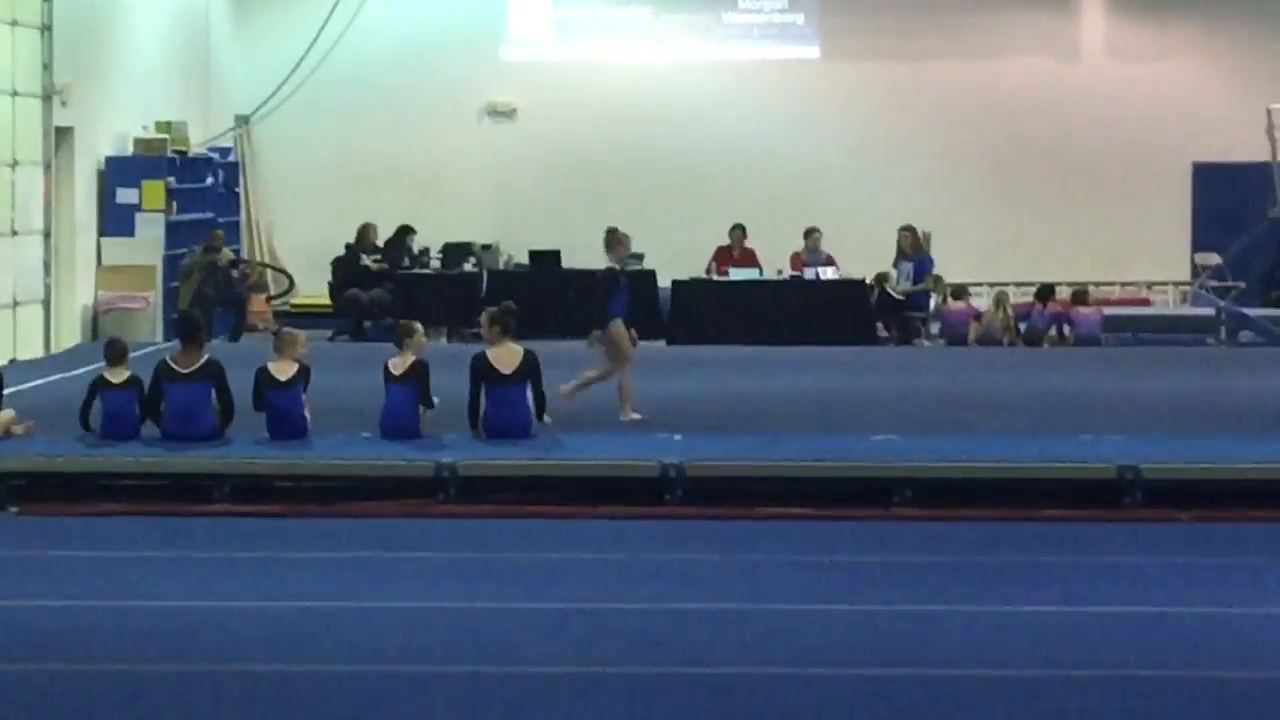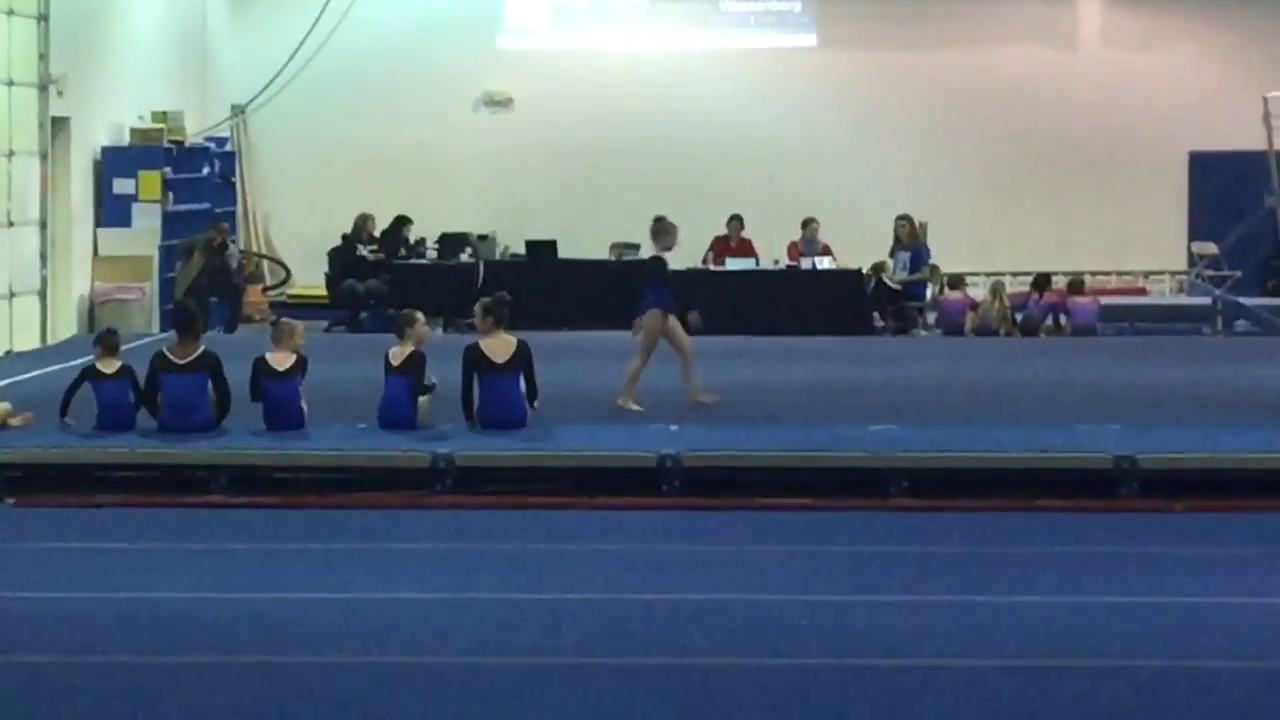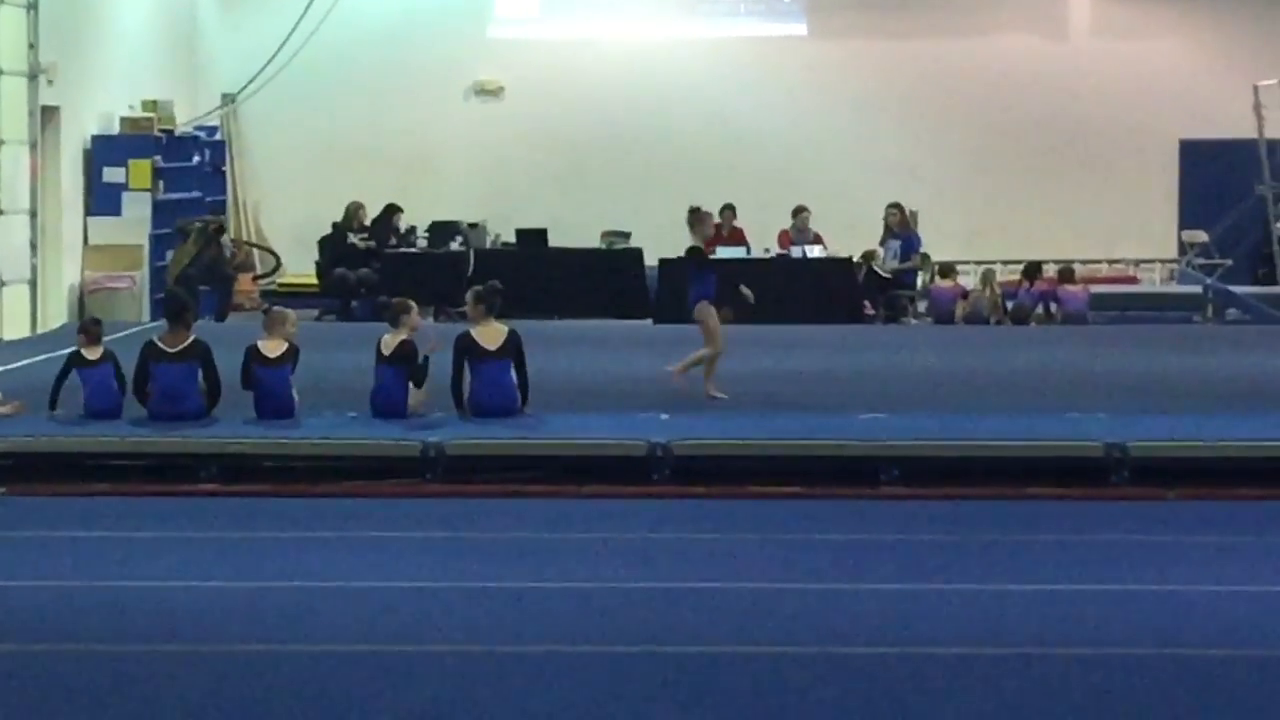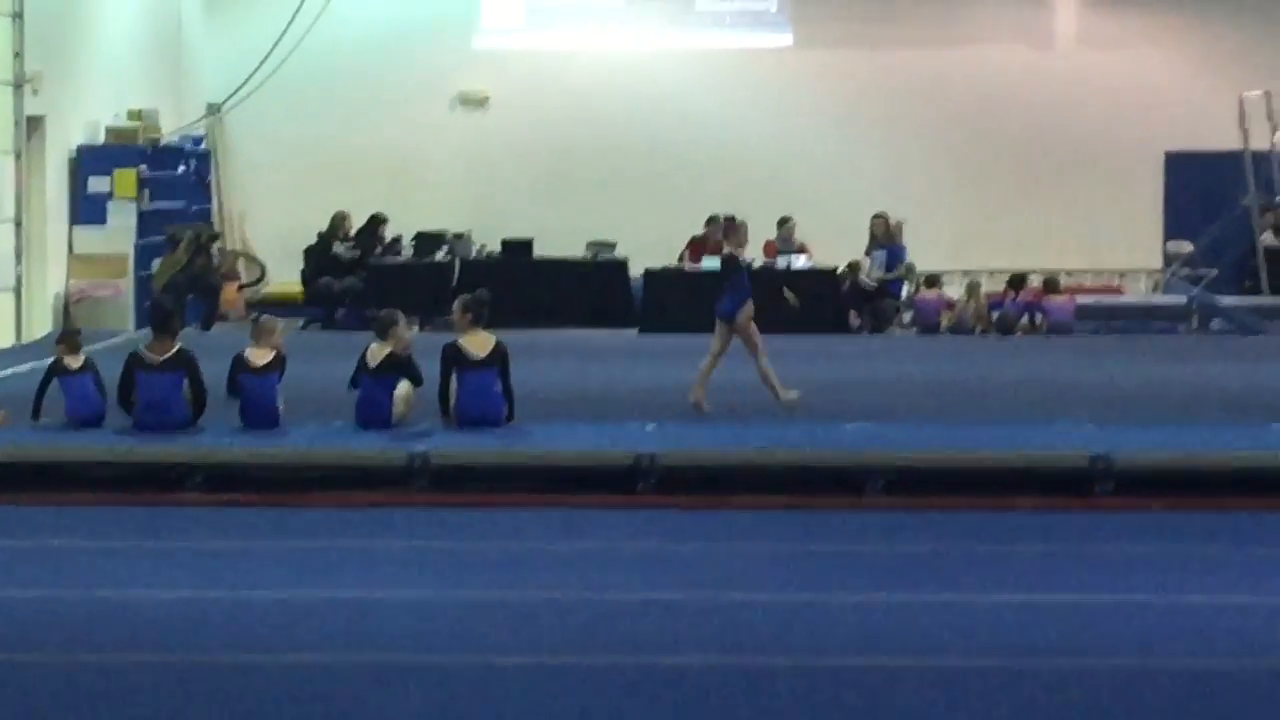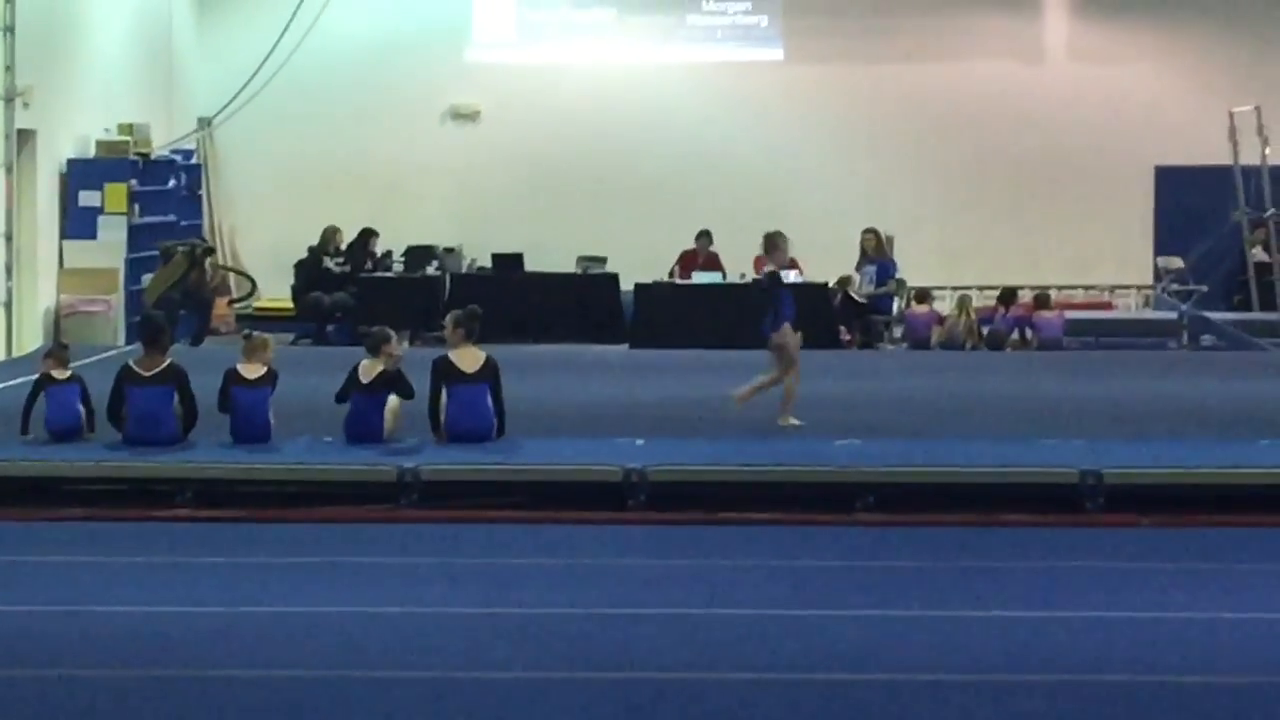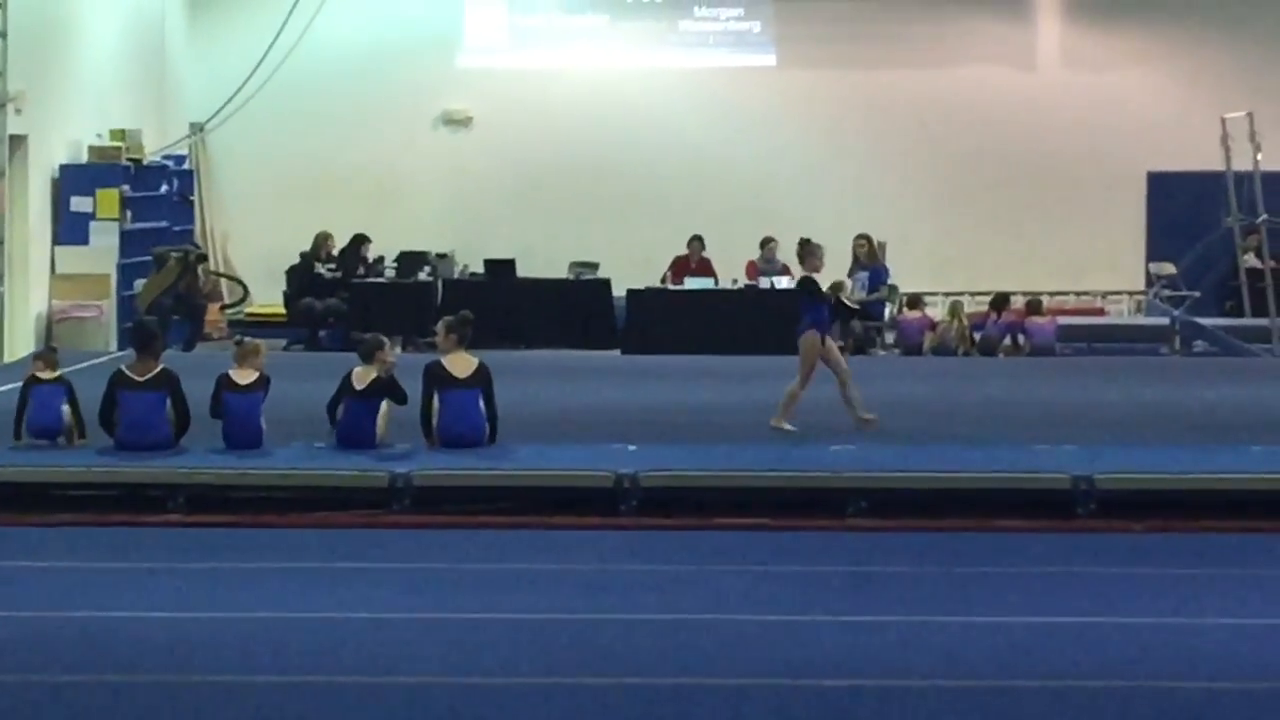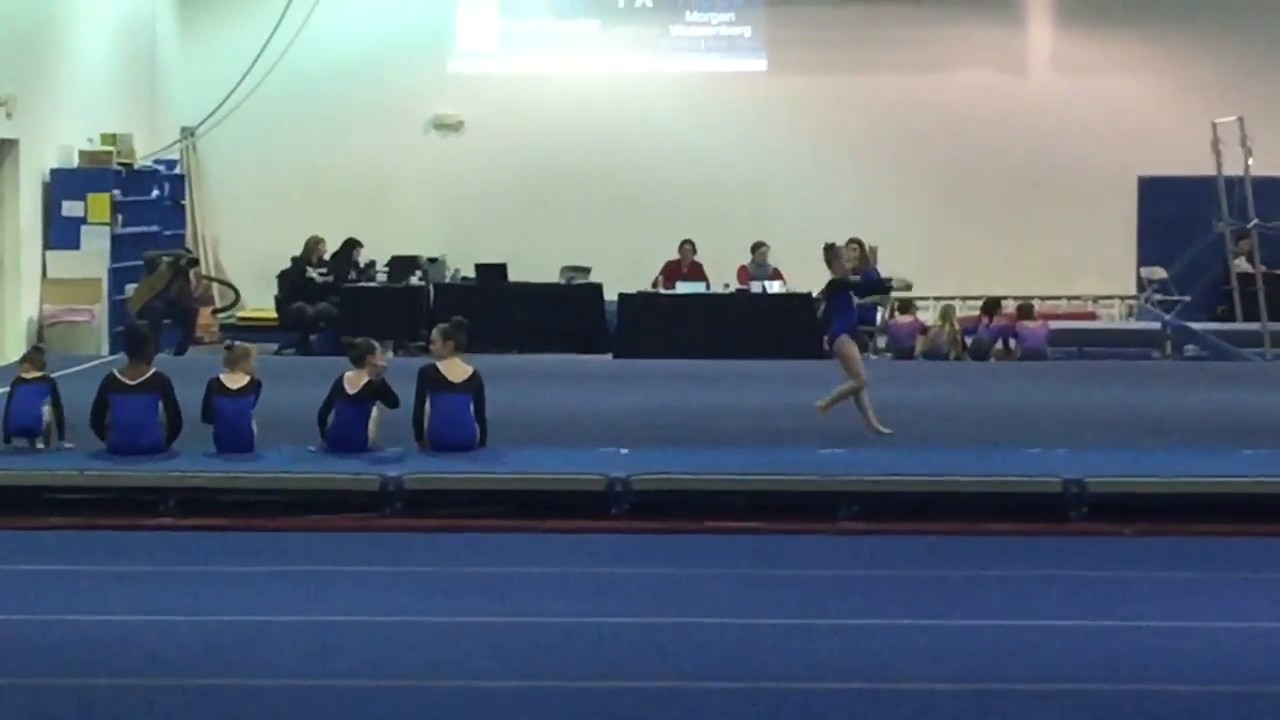
dt=0.2s
person 1, frame 1
left shoulder: (616, 272)
right shoulder: (612, 273)
right elbow: (603, 302)
left wrist: (630, 329)
right wrist: (599, 330)
left hip: (613, 322)
right hip: (612, 323)
left knee: (608, 370)
right knee: (625, 366)
left ankle: (571, 389)
right ankle: (625, 411)
person 1, frame 2
left shoulder: (659, 262)
right shoulder: (655, 262)
right elbow: (669, 288)
left wrist: (640, 318)
right wrist: (690, 311)
left hip: (664, 312)
right hip: (654, 312)
left knee: (687, 352)
right knee: (643, 357)
left ankle: (696, 394)
right ankle: (625, 398)
person 1, frame 3
left shoulder: (697, 251)
right shoulder: (694, 252)
right elbow: (717, 272)
right wrist: (740, 288)
left hip: (703, 302)
right hip: (701, 302)
left knee: (714, 347)
right knee: (716, 348)
left ankle: (709, 387)
right ankle: (678, 369)
person 1, frame 4
left shoulder: (733, 259)
right shoulder: (730, 259)
left elbow: (742, 284)
right elbow: (735, 284)
right wrist: (744, 305)
left hip: (725, 311)
right hip: (735, 310)
left knee: (715, 355)
right knee: (759, 353)
left ankle: (697, 394)
right ankle: (780, 394)
person 1, frame 5
left shoulder: (772, 276)
right shoulder: (773, 277)
left elbow: (784, 303)
right elbow: (774, 305)
left wrist: (793, 331)
right wrist: (778, 331)
left hip: (780, 328)
right hip: (779, 328)
left knee: (780, 374)
right knee: (792, 371)
left ankle: (745, 393)
right ankle: (785, 416)
person 1, frame 6
left shoulder: (810, 282)
right shoulder: (806, 282)
right elbow: (827, 301)
left hip: (819, 333)
right hip: (810, 333)
left knee: (844, 372)
right knee: (803, 379)
left ankle: (858, 413)
right ankle: (778, 418)
person 1, frame 7
left shoulder: (840, 285)
right shoulder: (835, 285)
left hip: (845, 336)
right hip: (840, 337)
left knee: (859, 383)
right knee: (860, 380)
left ankle: (872, 423)
right ankle: (826, 403)
